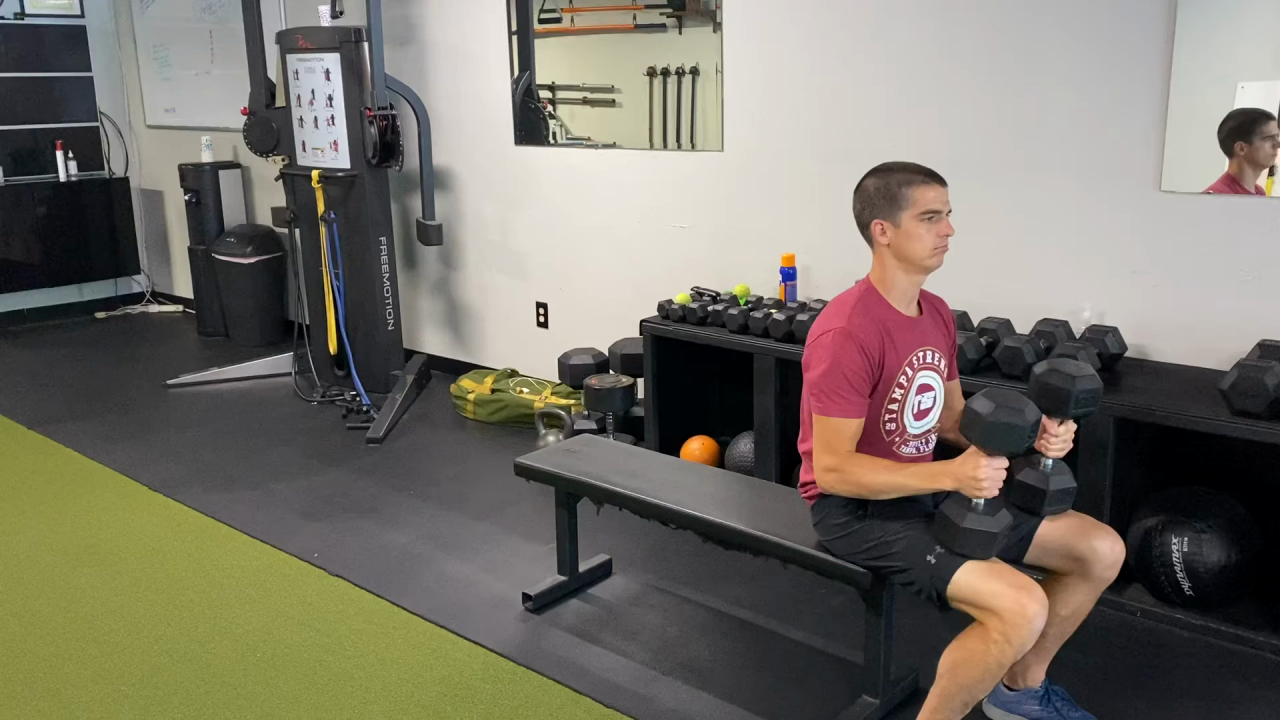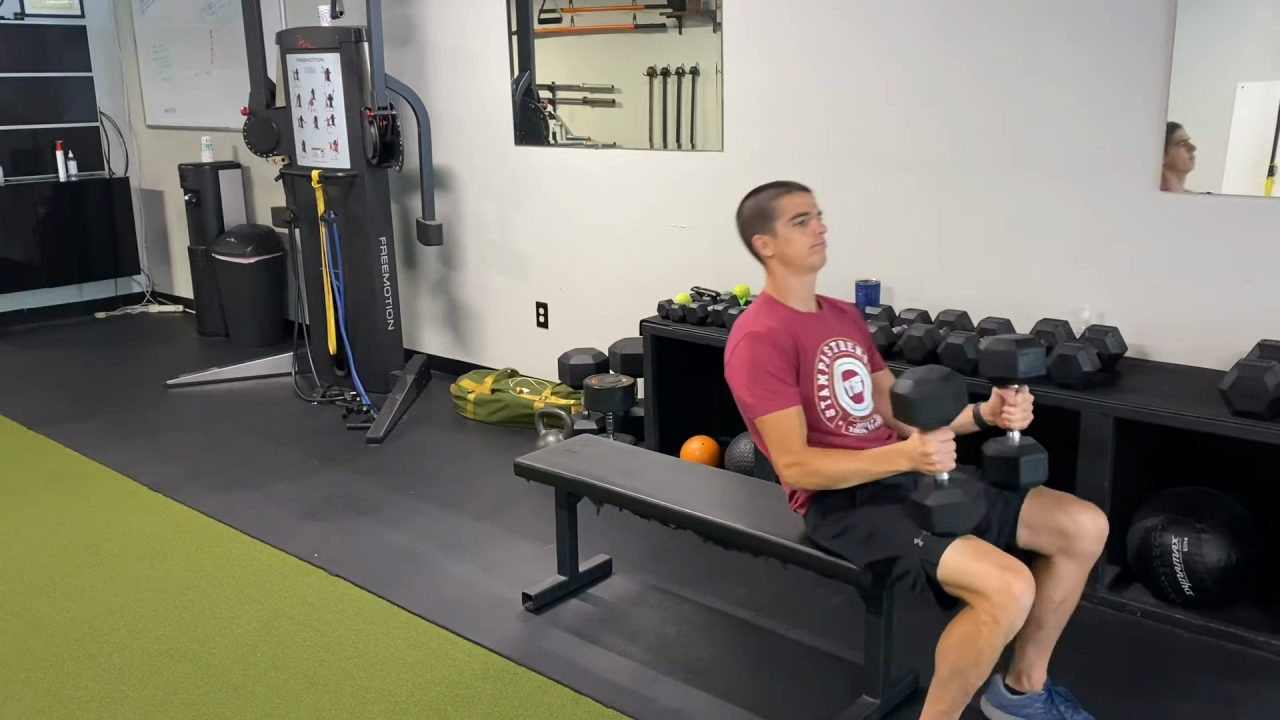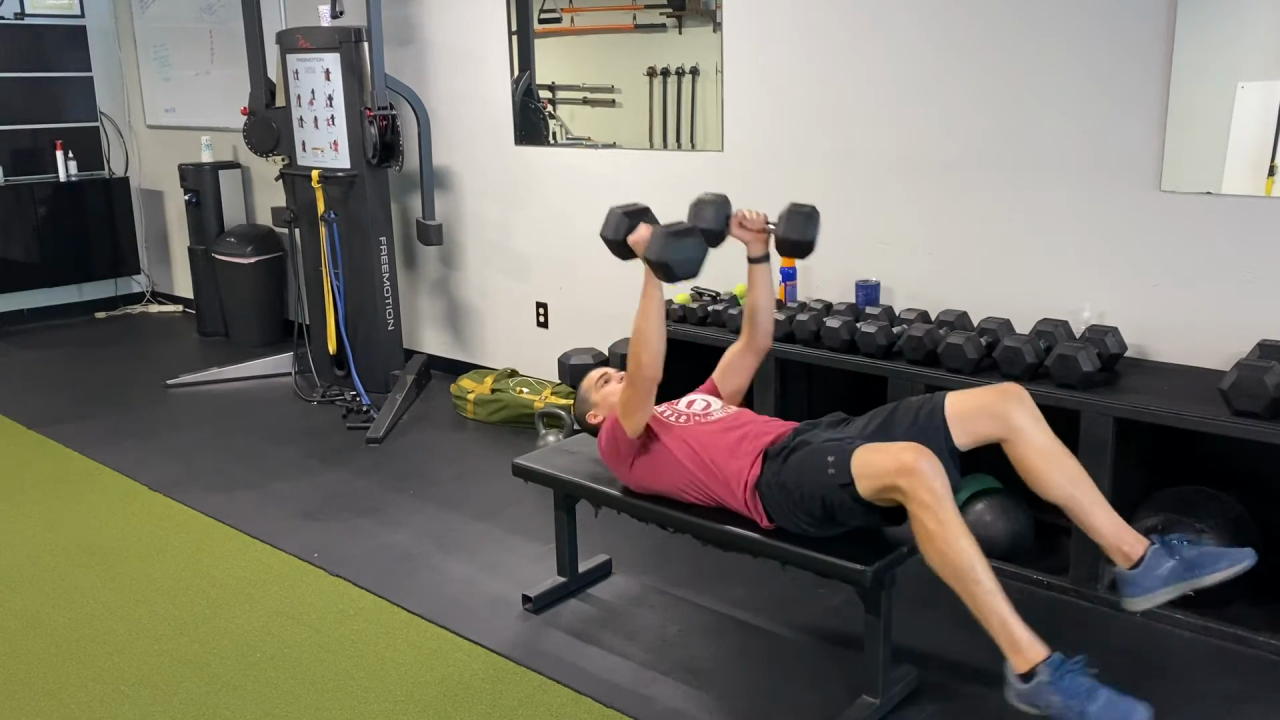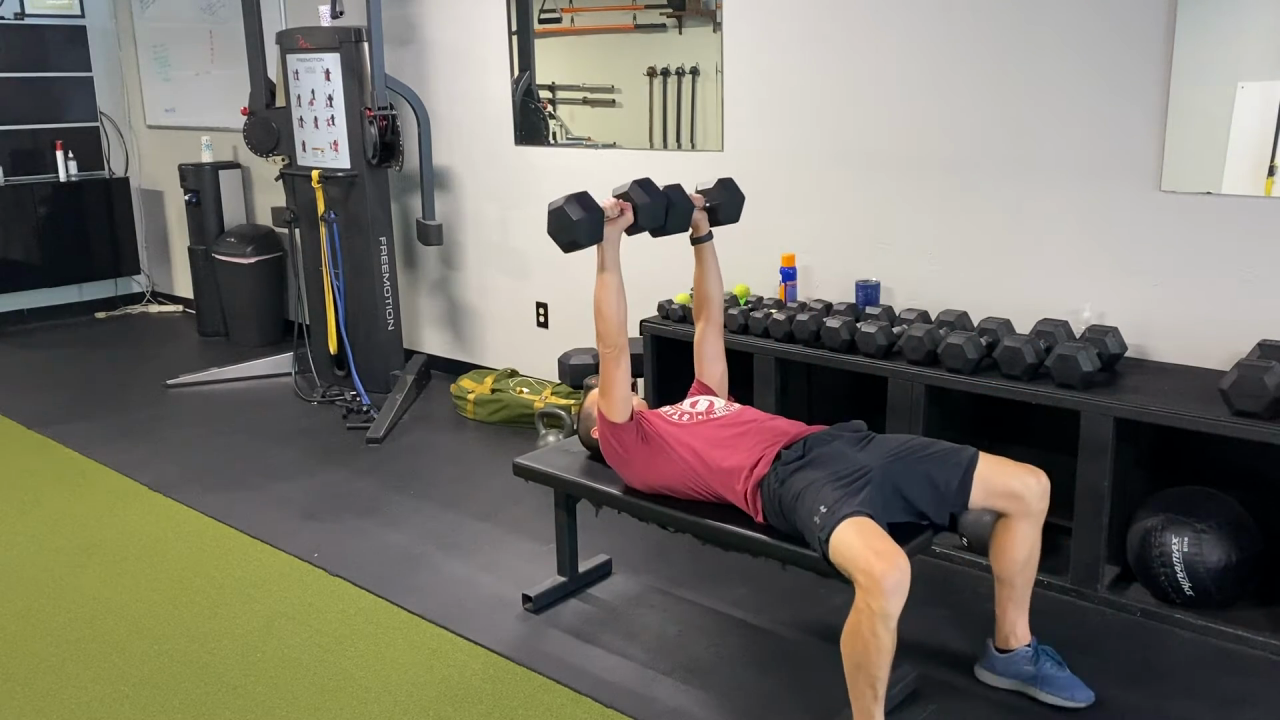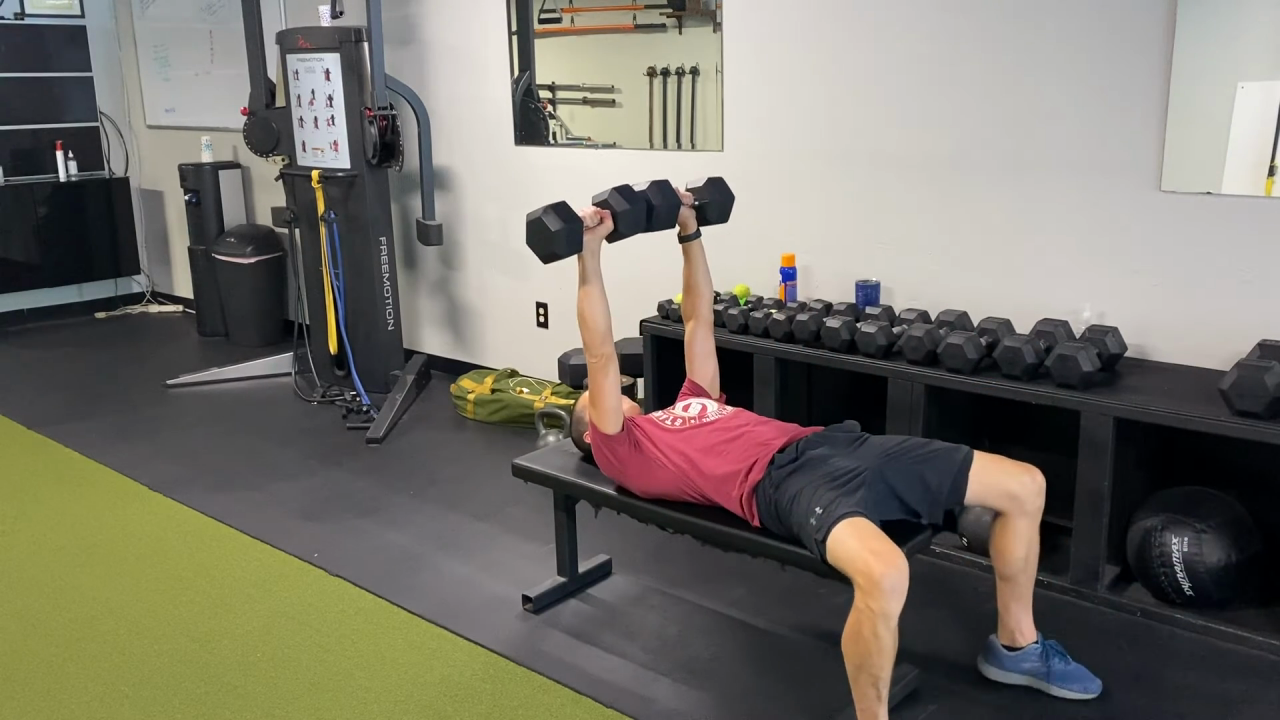
dt=1s
person 1, frame 1
left shoulder: (935, 314)
right shoulder: (847, 332)
left elbow: (952, 419)
right elbow: (832, 469)
right wrist: (949, 475)
left hip: (925, 487)
right hip: (857, 507)
left knee: (1101, 550)
right knee: (1019, 609)
person 1, frame 2
left shoulder: (843, 316)
right shoulder: (757, 338)
left elbow: (900, 415)
right elbow: (795, 466)
left wrist: (985, 413)
right wrist: (906, 456)
left hip: (906, 477)
right hip: (843, 503)
left knee: (1084, 529)
right knee: (1007, 588)
person 1, frame 3
left shoulder: (698, 404)
right shoulder: (630, 450)
left elbow: (756, 340)
right elbow: (645, 375)
left wrist: (757, 255)
right wrist: (653, 274)
left hip: (821, 437)
right hip: (779, 477)
left knee: (1006, 403)
right knee: (916, 468)
left ankle: (1138, 561)
person 1, frame 4
left shoulder: (695, 408)
right shoulder: (629, 446)
left elbow: (709, 322)
right elbow: (614, 351)
left wrist: (701, 235)
right wrist: (609, 247)
left hip: (838, 442)
right hip: (785, 476)
left knee: (1028, 488)
right knee: (885, 575)
left ankle: (1010, 648)
person 1, frame 5
left shoulder: (689, 406)
right shoulder: (622, 450)
left elbow: (699, 323)
right elbow: (600, 358)
left wrist: (688, 232)
right wrist: (589, 253)
left hip: (831, 443)
right hip: (781, 477)
left knee: (1024, 485)
right knee: (884, 575)
left ankle: (1016, 646)
